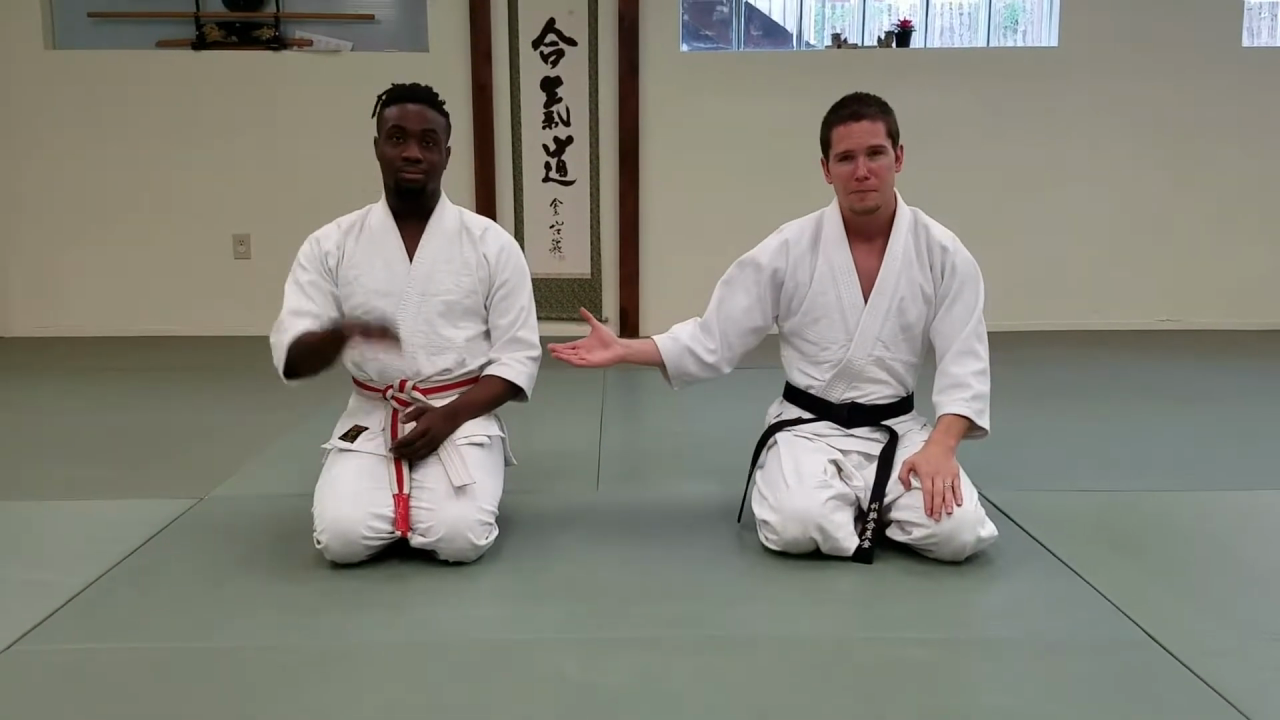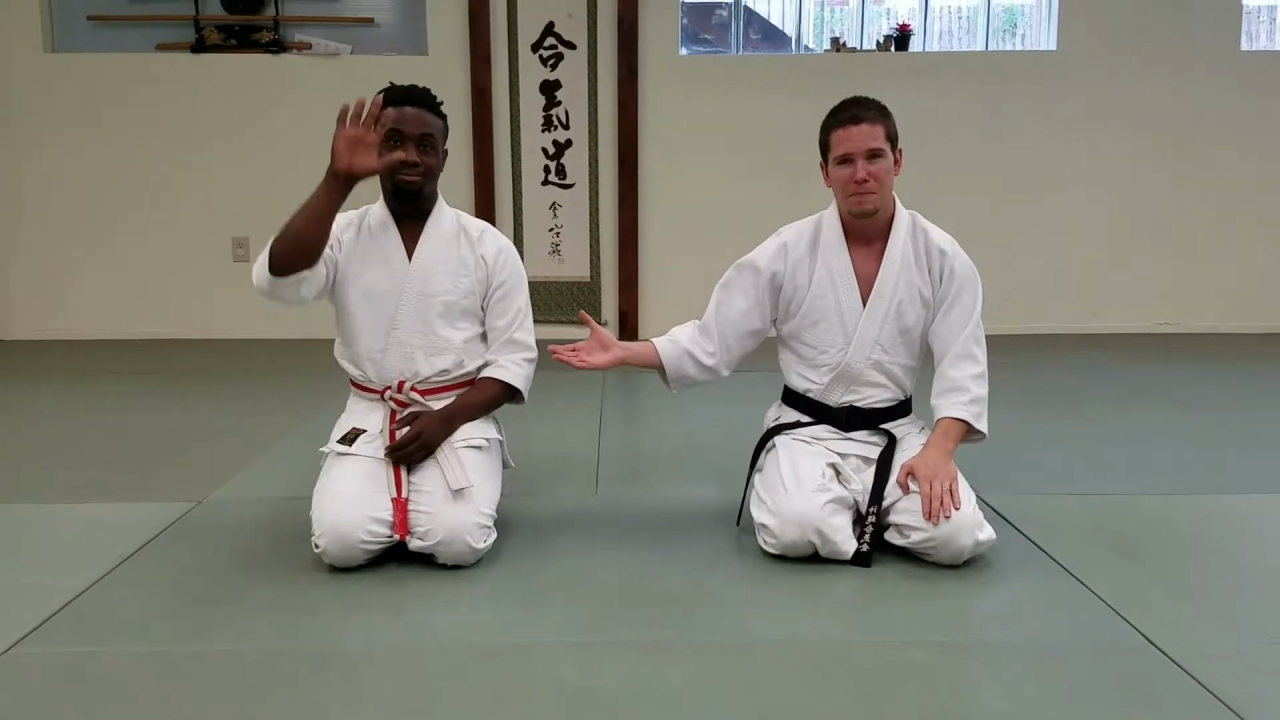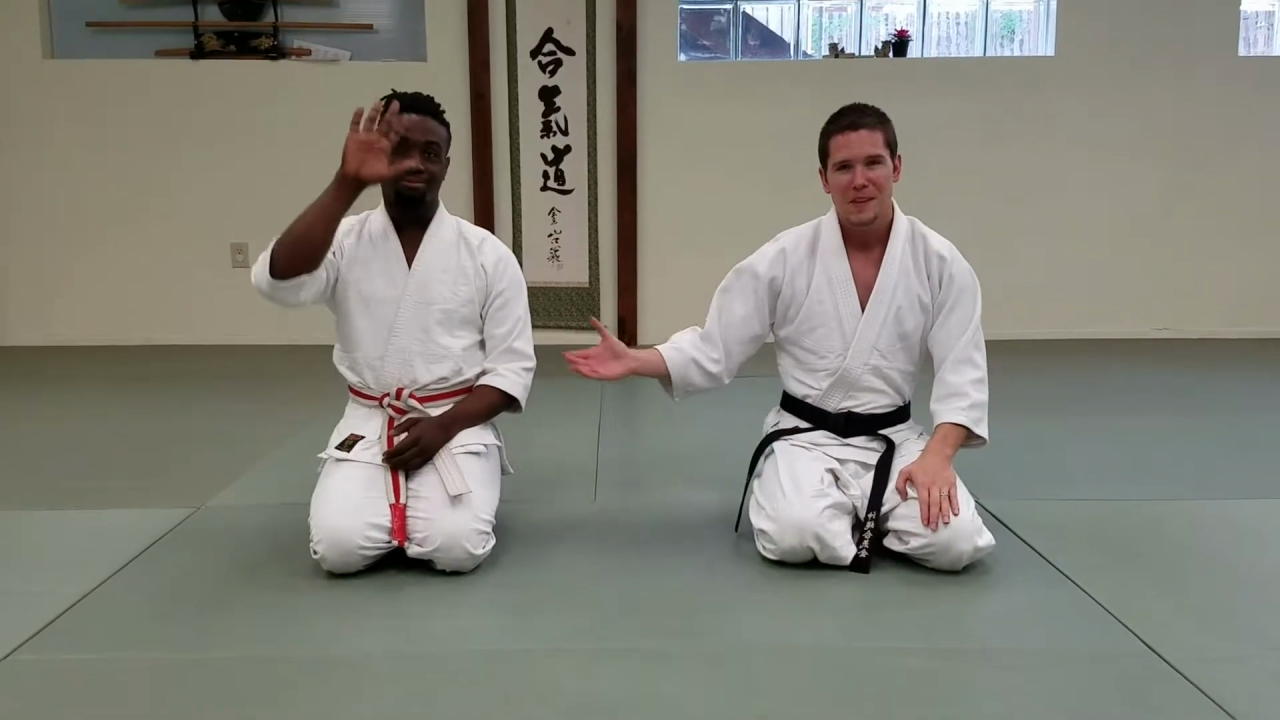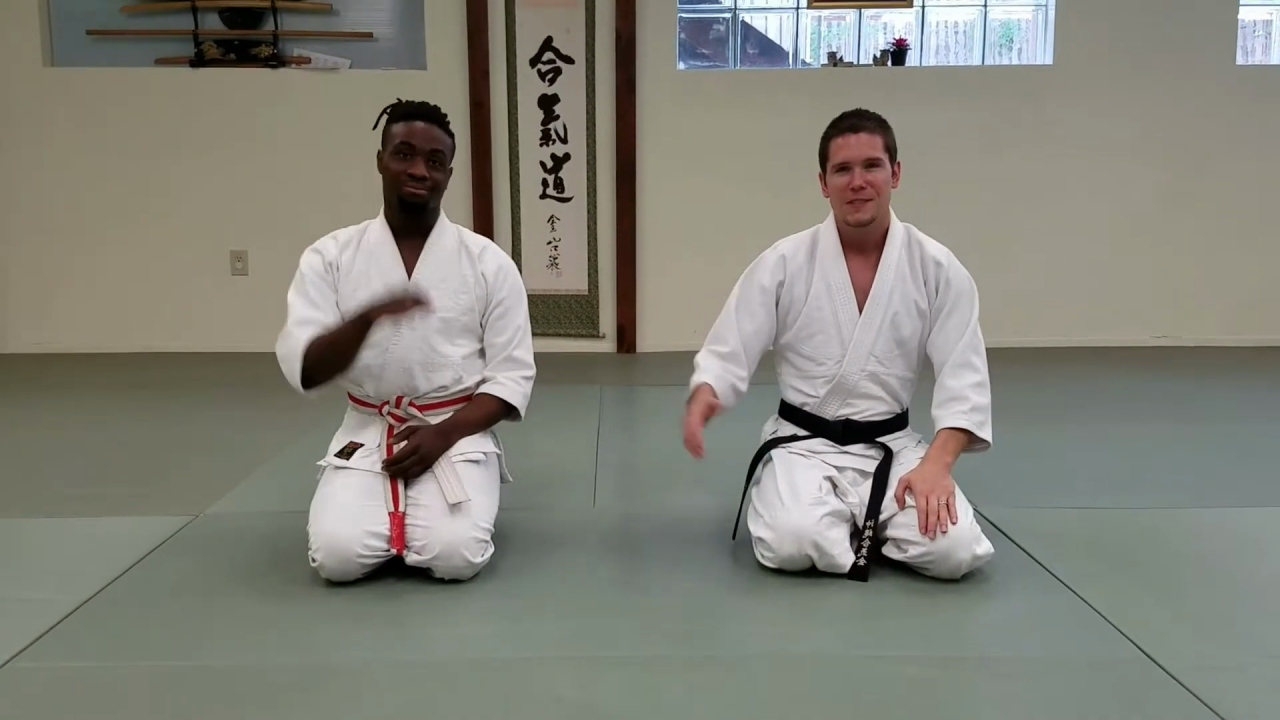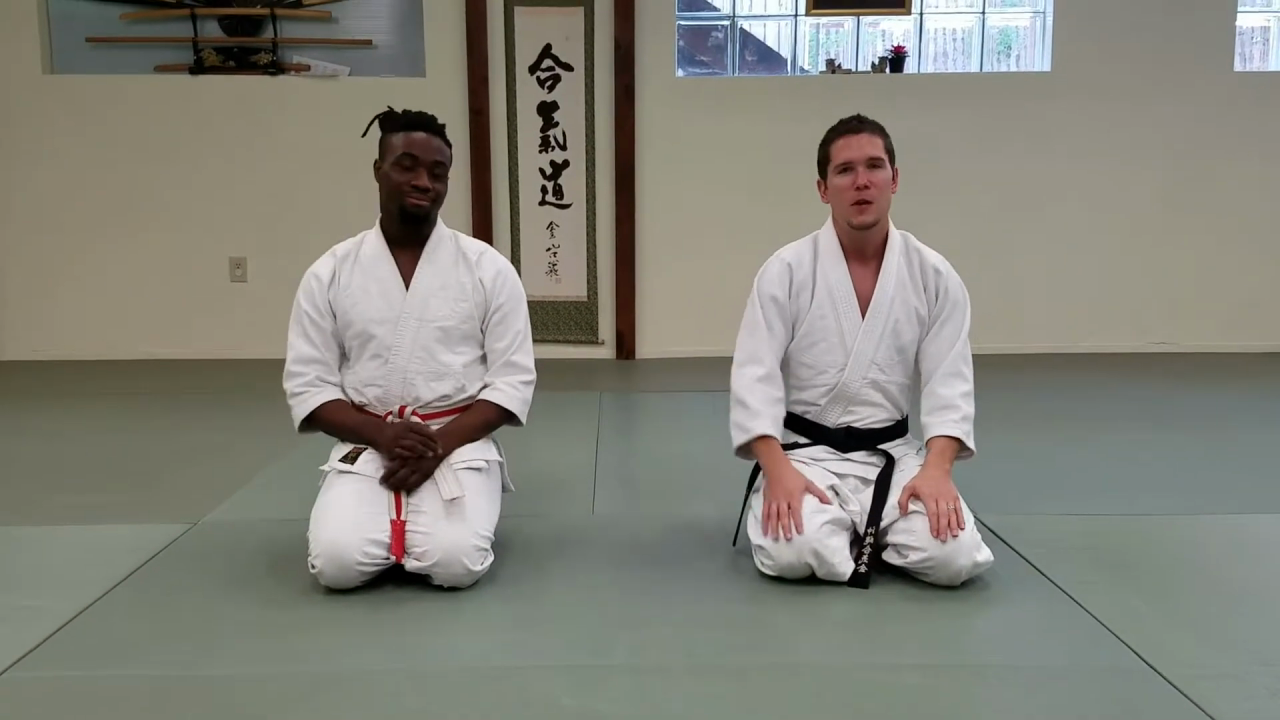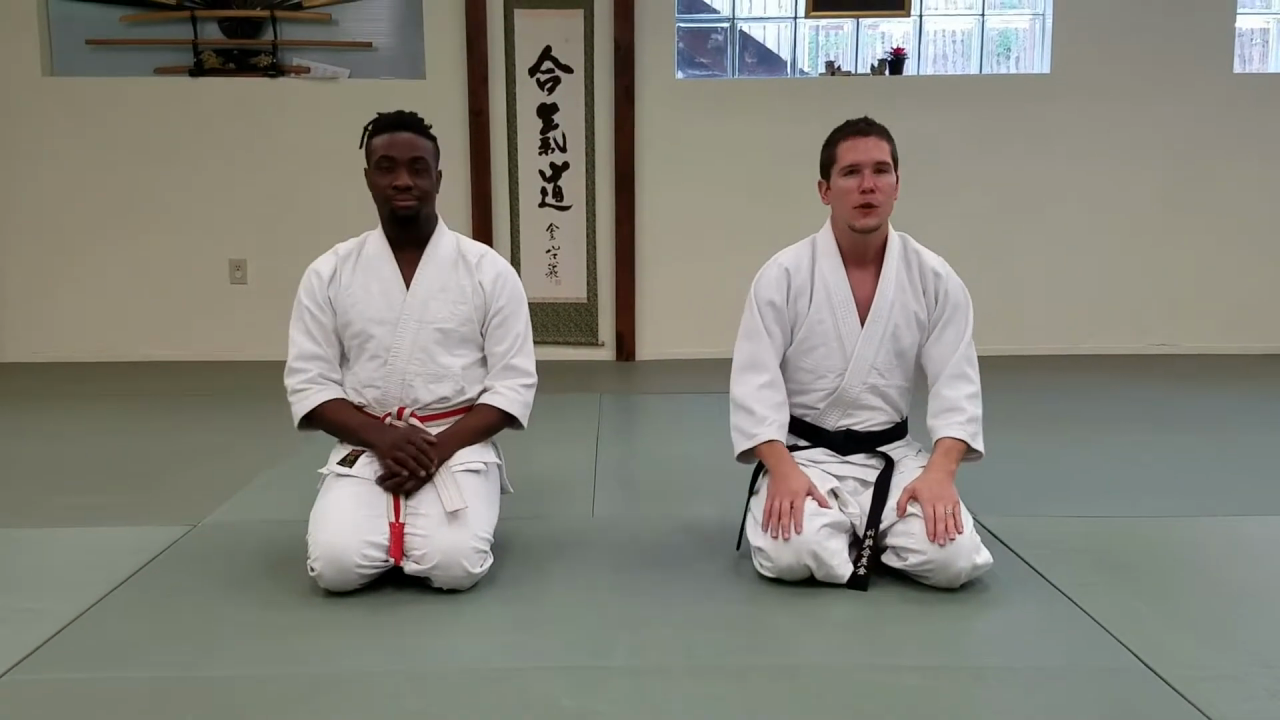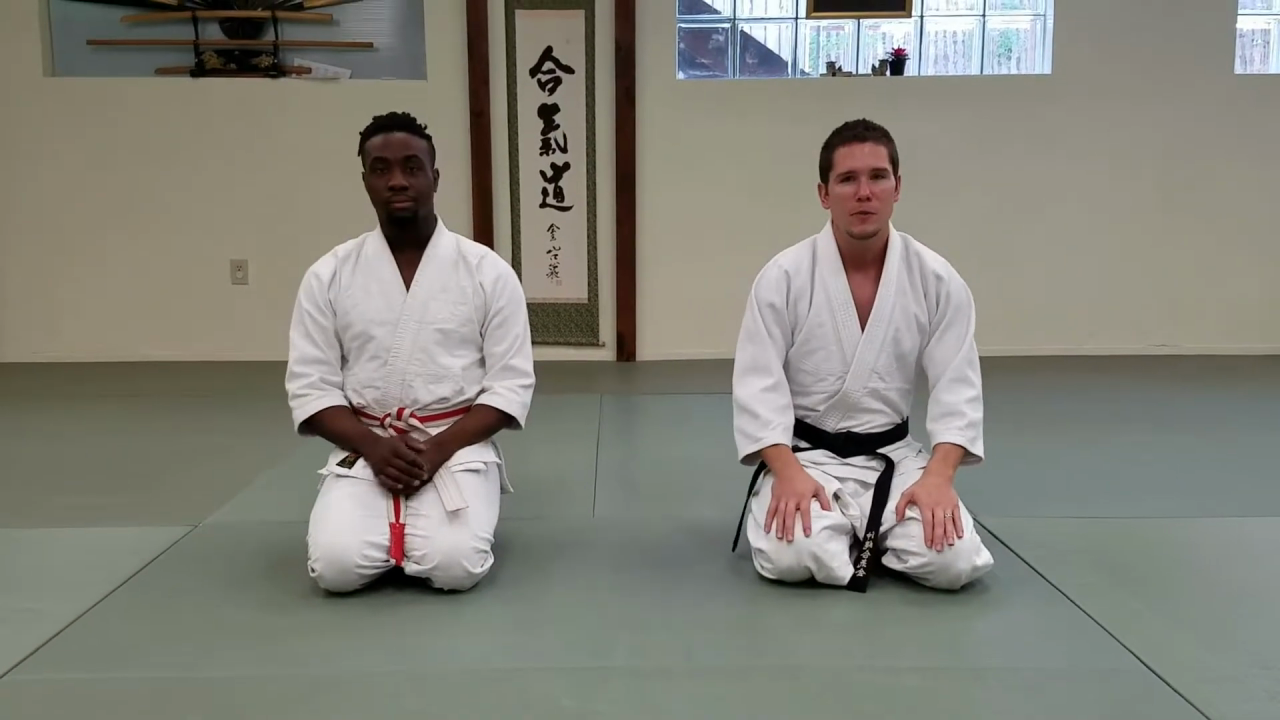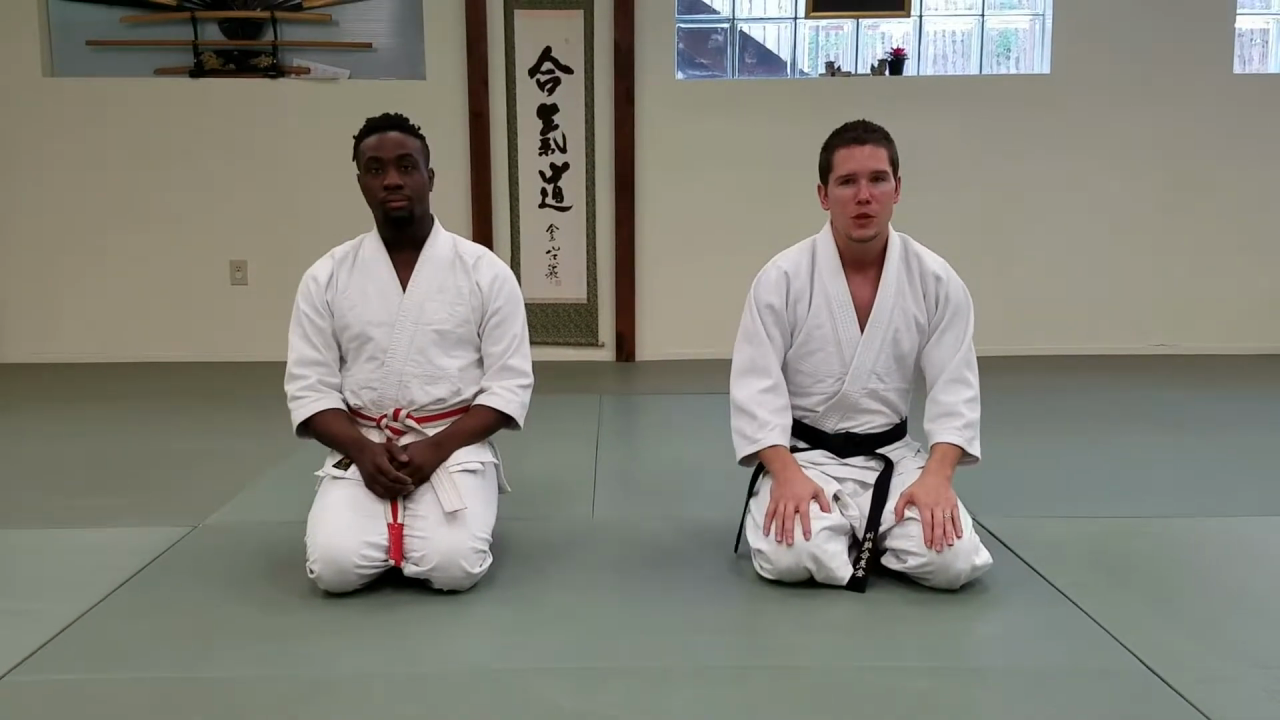
dt=0.2s
person 1, frame 1
left shoulder: (491, 244)
right shoulder: (333, 242)
left elbow: (518, 355)
right elbow: (291, 356)
left wrist: (448, 416)
right wrist: (341, 334)
left hip: (461, 417)
right hip: (369, 418)
left knee: (459, 539)
right knee: (342, 538)
left ankle: (437, 494)
right ankle: (400, 498)
person 1, frame 2
left shoulder: (488, 246)
right shoulder: (339, 237)
left elbow: (514, 357)
right elbow: (277, 278)
left wrist: (443, 420)
right wrist: (338, 178)
left hip: (457, 419)
right hip: (369, 419)
left knee: (458, 542)
right knee: (340, 542)
left ankle: (435, 495)
right ankle: (392, 498)
person 1, frame 3
left shoulder: (487, 255)
right shoulder: (338, 240)
left elbow: (511, 365)
right elbow: (277, 281)
left wrist: (443, 426)
right wrist: (346, 184)
left hip: (456, 425)
right hip: (367, 425)
left knee: (455, 547)
right knee: (339, 548)
left ankle: (439, 499)
right ankle: (393, 505)
person 1, frame 4
left shoulder: (489, 262)
right shoulder: (332, 256)
left elbow: (512, 373)
right elbow: (303, 366)
left wrist: (442, 433)
right wrist: (366, 318)
left hip: (455, 434)
right hip: (367, 434)
left knee: (455, 557)
right knee: (338, 557)
left ankle: (424, 511)
right ankle: (396, 514)
person 1, frame 5
left shoulder: (487, 268)
right shoulder: (329, 274)
left elbow: (513, 379)
right elbow: (307, 385)
left wrist: (440, 442)
right wrist: (384, 435)
left hip: (458, 442)
right hip: (369, 444)
left knee: (455, 562)
right knee: (338, 563)
left ankle: (441, 517)
right ankle: (396, 522)
person 1, frame 6
left shoulder: (488, 270)
right shoulder: (328, 273)
left elbow: (513, 383)
right elbow: (310, 383)
left wrist: (438, 447)
right wrist: (378, 436)
left hip: (457, 444)
right hip: (366, 445)
left knee: (454, 565)
right knee: (336, 566)
left ankle: (423, 523)
right ankle: (396, 526)
person 1, frame 7
left shoulder: (488, 271)
right shoulder: (329, 275)
left elbow: (510, 385)
right elbow: (311, 387)
left wrist: (438, 448)
right wrist: (374, 445)
left hip: (457, 444)
right hip: (366, 447)
left knee: (454, 566)
right knee: (337, 568)
right ankle: (393, 524)
person 1, frame 8
left shoulder: (485, 271)
right shoulder: (327, 277)
left elbow: (509, 385)
right elbow: (310, 388)
left wrist: (435, 448)
right wrist: (364, 450)
left hip: (454, 444)
right hip: (363, 448)
left knee: (452, 566)
right knee: (335, 567)
left ankle: (423, 523)
right ankle: (391, 524)
person 2, frame 1
left shoulder: (942, 253)
right shoulder: (787, 249)
left elbow: (965, 362)
right elbow: (713, 339)
left wrist: (940, 447)
right wrist: (622, 350)
left hip: (897, 429)
right hip: (809, 427)
left knee: (957, 532)
right knee: (797, 526)
left ankle: (868, 505)
right ankle: (858, 506)
person 2, frame 2
left shoulder: (941, 257)
right shoulder: (786, 252)
left elbow: (963, 365)
right elbow: (712, 341)
left wrist: (938, 450)
right wrist: (622, 352)
left hip: (895, 432)
right hip: (808, 430)
left knee: (956, 536)
right knee: (796, 530)
left ankle: (862, 509)
right ankle: (849, 509)
person 2, frame 3
left shoulder: (942, 263)
right shoulder: (784, 258)
left elbow: (963, 371)
right elbow: (713, 346)
left wrist: (938, 457)
right wrist: (634, 361)
left hip: (894, 438)
right hip: (804, 436)
left knee: (955, 544)
right knee: (791, 536)
left ankle: (860, 518)
right ankle: (845, 515)
person 2, frame 4
left shoulder: (938, 269)
right shoulder: (783, 263)
left elbow: (963, 376)
right elbow: (726, 355)
left wrist: (936, 463)
right wrist: (703, 401)
left hip: (892, 447)
right hip: (803, 444)
left knee: (952, 551)
right knee: (790, 544)
left ankle: (863, 527)
right ankle: (854, 528)
person 2, frame 5
left shoulder: (933, 275)
right shoulder: (785, 270)
left elbow: (950, 384)
right elbow: (754, 378)
left wrist: (936, 470)
right wrist: (778, 468)
left hip: (893, 453)
right hip: (805, 452)
left knee: (952, 557)
right knee: (792, 552)
left ankle: (865, 533)
right ankle: (847, 532)
person 2, frame 6
left shoulder: (934, 278)
right shoulder: (783, 274)
left elbow: (957, 384)
right elbow: (754, 383)
left wrist: (940, 472)
right wrist: (783, 471)
left hip: (893, 455)
right hip: (804, 455)
left knee: (953, 560)
right knee: (792, 555)
left ankle: (862, 535)
person 2, frame 7
left shoulder: (937, 280)
right shoulder: (783, 276)
left elbow: (957, 387)
right elbow: (758, 385)
left wrist: (938, 476)
right wrist: (789, 472)
left hip: (894, 456)
right hip: (806, 455)
left knee: (953, 561)
right knee: (792, 556)
left ankle: (865, 536)
right ankle: (851, 536)
person 2, frame 8
left shoulder: (936, 280)
right shoulder: (782, 277)
left elbow: (954, 388)
right elbow: (756, 387)
left wrist: (935, 477)
right wrist: (787, 475)
left hip: (893, 456)
right hip: (805, 456)
left knee: (952, 561)
right knee: (790, 557)
left ankle: (864, 536)
right ankle: (853, 535)
